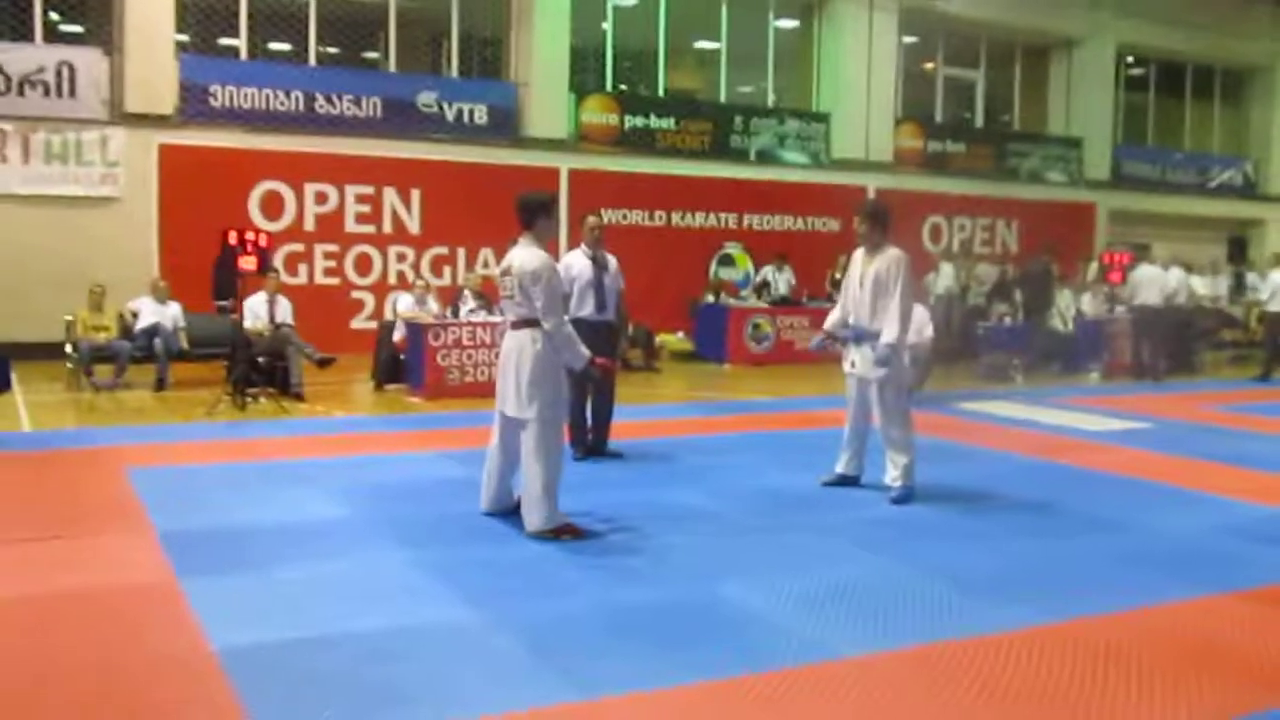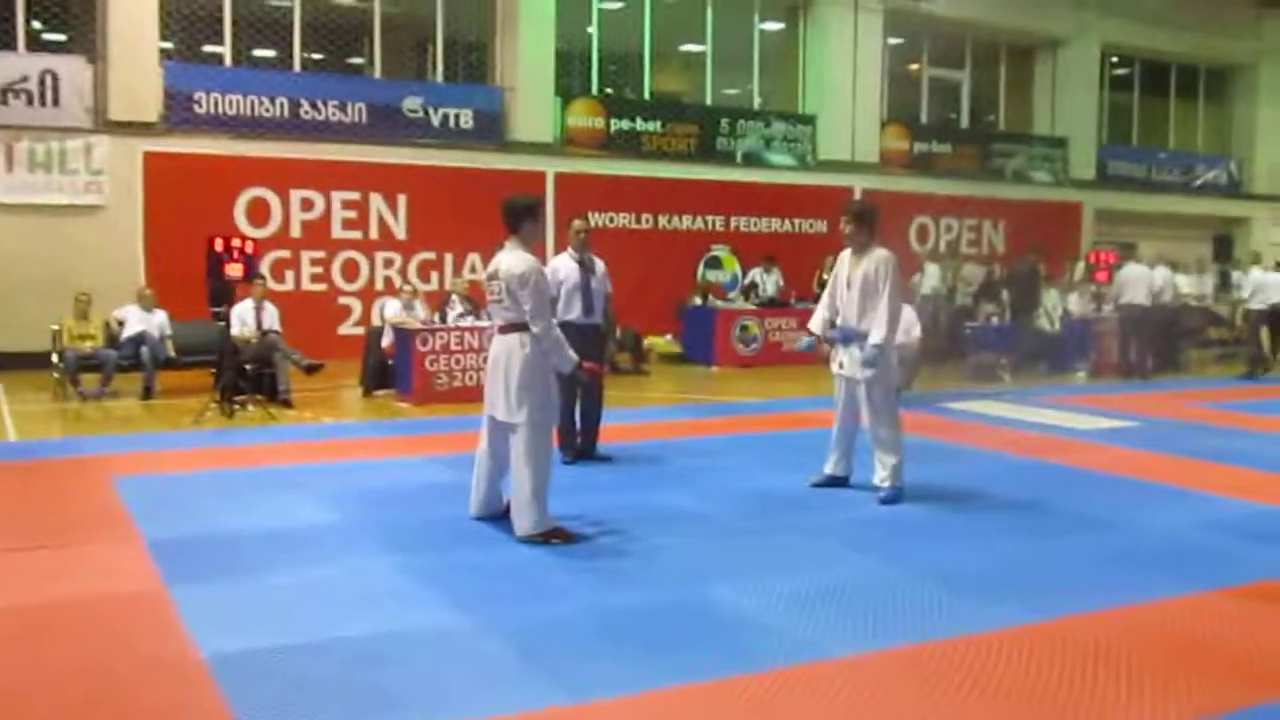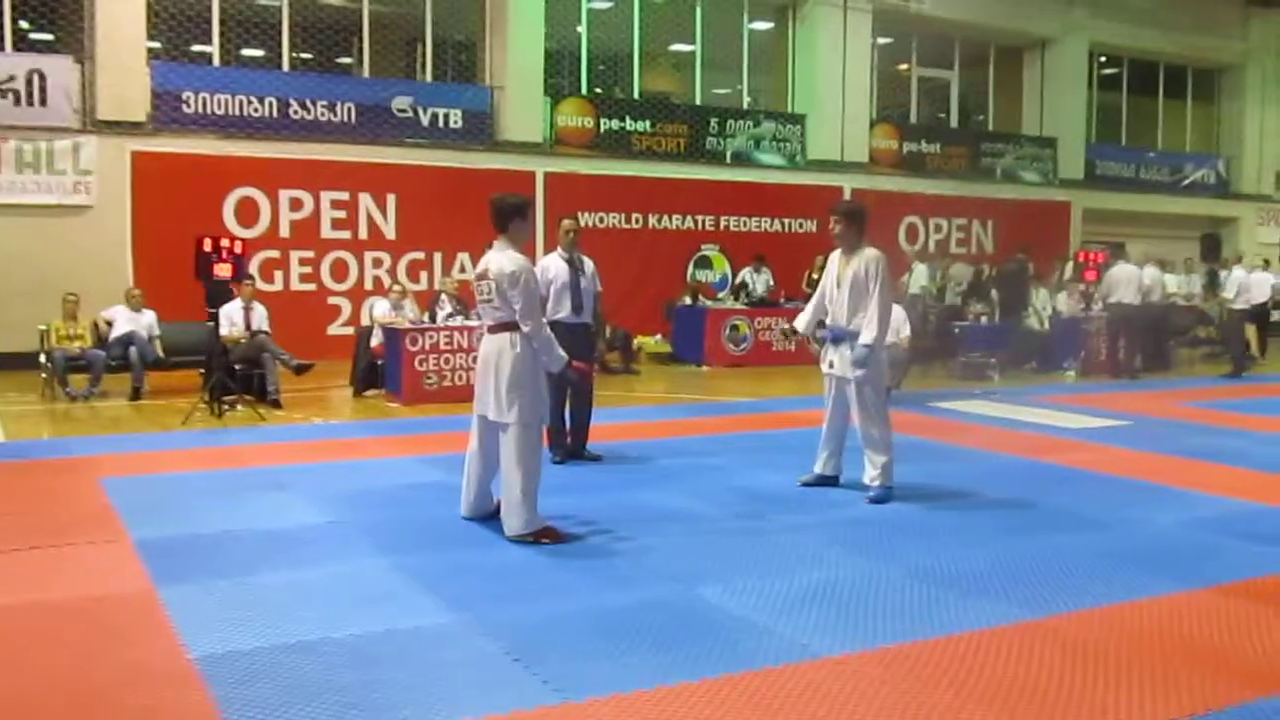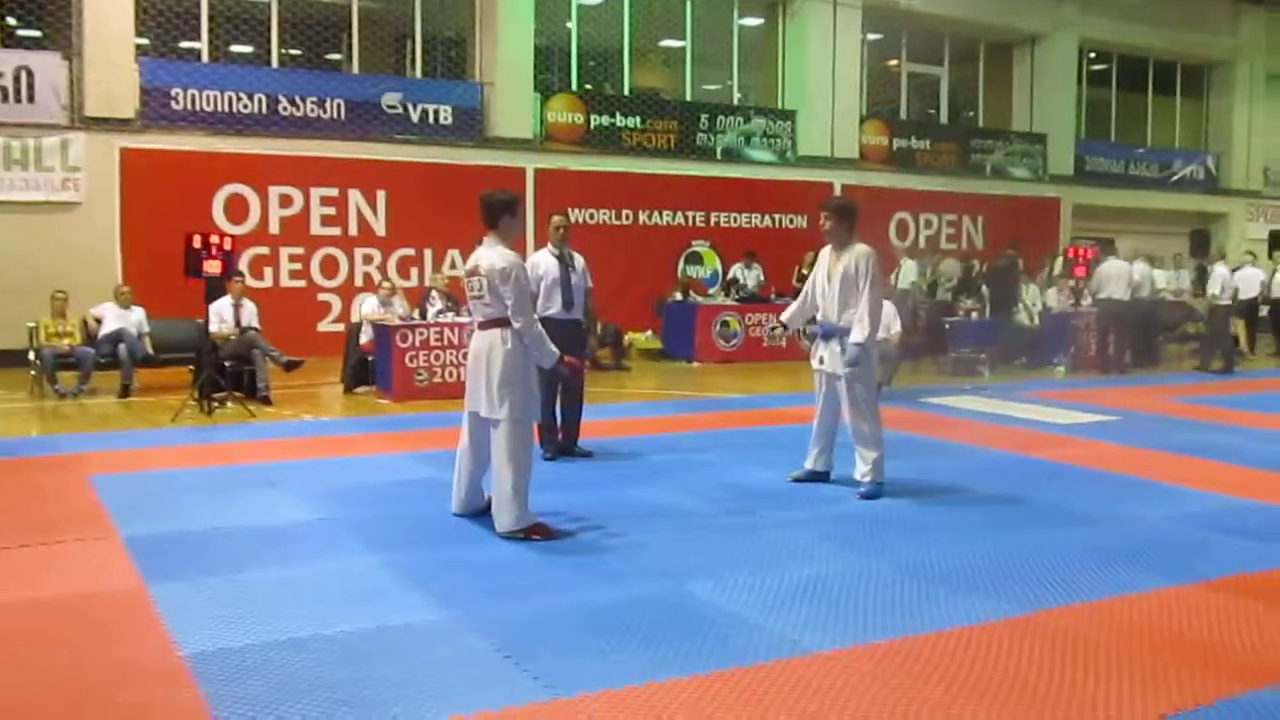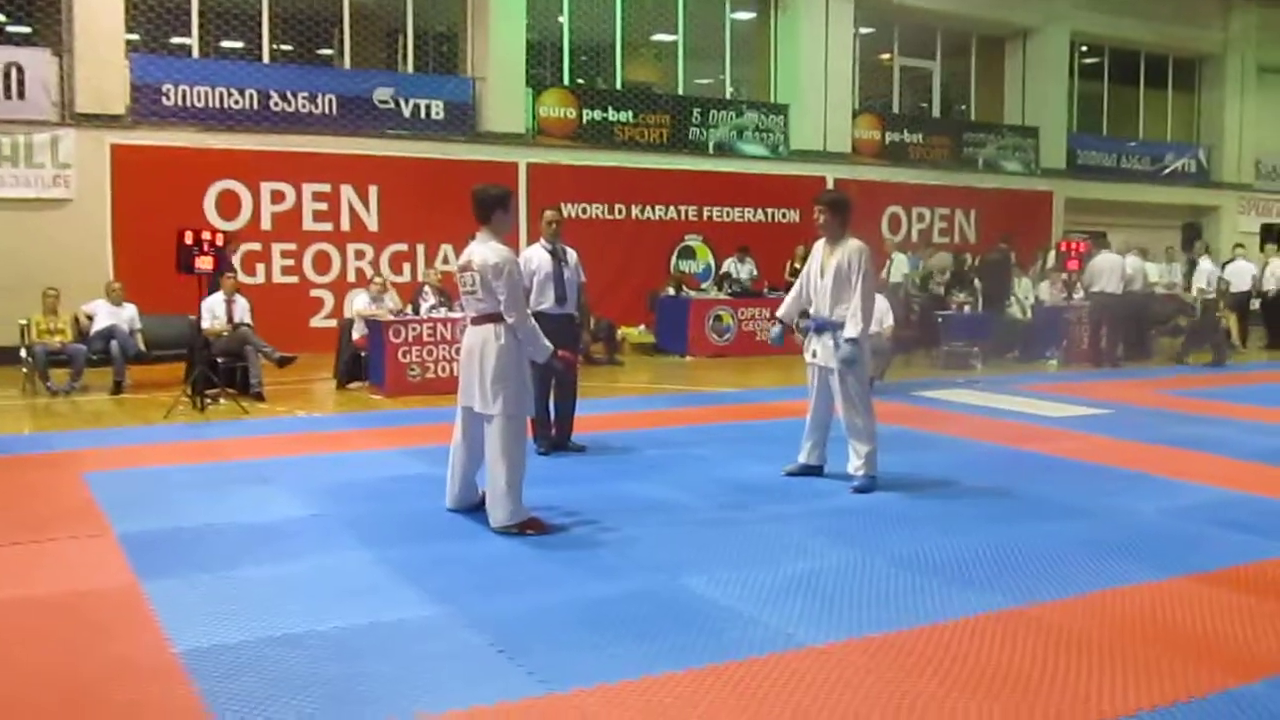
dt=0.1s
person 1, frame 1
left shoulder: (510, 259)
right shoulder: (540, 262)
right elbow: (554, 321)
right wrist: (585, 360)
left hip: (513, 345)
right hip: (537, 350)
left knee: (509, 425)
right knee: (541, 433)
left ankle: (497, 497)
right ankle: (542, 518)
person 1, frame 2
left shoulder: (497, 263)
right shoulder: (528, 266)
right elbow: (542, 324)
right wrist: (573, 364)
left hip: (501, 349)
right hip: (526, 353)
left knee: (498, 429)
right knee: (531, 436)
left ankle: (486, 501)
right ankle: (532, 522)
person 1, frame 3
left shoulder: (485, 263)
right shoulder: (517, 265)
right elbow: (533, 323)
right wrist: (563, 363)
left hip: (491, 348)
right hip: (517, 353)
left knee: (487, 429)
right knee: (520, 436)
left ankle: (477, 502)
right ankle: (522, 522)
person 1, frame 4
left shoulder: (475, 259)
right shoulder: (508, 261)
right elbow: (524, 319)
right wrist: (555, 359)
left hip: (482, 344)
right hip: (507, 349)
left knee: (477, 425)
right knee: (511, 432)
left ankle: (468, 498)
right ankle: (513, 519)
person 1, frame 5
left shoulder: (467, 254)
right shoulder: (501, 256)
right elbow: (517, 314)
right wrist: (548, 353)
left hip: (474, 340)
right hip: (500, 344)
left knee: (472, 421)
right knee: (505, 427)
left ankle: (462, 493)
right ankle: (508, 513)
person 2, frame 1
left shoulder: (896, 259)
right shoulder: (858, 256)
left elbow: (900, 306)
left wrist: (889, 344)
right wrist: (830, 330)
left hip: (882, 348)
right hip: (857, 346)
left knee: (892, 417)
right knee: (856, 413)
left ankle: (901, 480)
right ankle: (848, 469)
person 2, frame 2
left shoulder: (884, 259)
right shoulder: (844, 257)
left elbow: (889, 307)
right elbow: (831, 298)
left wrist: (877, 344)
right wrist: (815, 330)
left hip: (870, 349)
right hip: (845, 347)
left knee: (880, 417)
right knee: (844, 414)
left ankle: (890, 480)
right ankle: (837, 470)
person 2, frame 3
left shoulder: (874, 259)
right shoulder: (834, 258)
left elbow: (879, 307)
right elbow: (821, 298)
left wrist: (868, 345)
right wrist: (799, 327)
left hip: (860, 348)
right hip: (836, 347)
left knee: (870, 417)
right knee: (834, 414)
left ankle: (880, 480)
right ankle: (827, 469)
person 2, frame 4
left shoulder: (864, 255)
right shoulder: (825, 254)
left elbow: (870, 304)
right elbow: (811, 294)
left wrist: (860, 343)
right wrist: (785, 321)
left hip: (851, 345)
right hip: (826, 343)
left knee: (861, 413)
right knee: (824, 410)
left ankle: (871, 476)
right ankle: (818, 465)
person 2, frame 5
left shoulder: (857, 251)
right shoulder: (818, 248)
left elbow: (863, 299)
right elbow: (803, 287)
left wrist: (853, 340)
right wrist: (782, 319)
left hip: (842, 339)
right hip: (819, 338)
left knee: (854, 406)
right knee: (818, 404)
left ankle: (864, 470)
right ankle: (812, 459)
person 3, frame 1
left shoulder: (612, 262)
right shoulder: (570, 261)
left elbow: (620, 300)
right elbow: (562, 299)
left wrist: (621, 333)
left hip: (606, 329)
right hip: (581, 328)
left knee: (605, 388)
right knee: (578, 389)
left ankle: (599, 442)
right ankle: (579, 443)
person 3, frame 2
left shoulder: (599, 265)
right shoulder: (557, 265)
left elbow: (607, 303)
right elbow: (549, 303)
left wrist: (609, 337)
left hip: (594, 332)
right hip: (568, 332)
left knee: (593, 391)
right knee: (567, 392)
left ankle: (588, 446)
right ankle: (568, 447)
person 3, frame 3
left shoulder: (588, 264)
right shoulder: (547, 264)
left elbow: (597, 302)
right elbow: (538, 302)
left wrist: (599, 335)
left hip: (583, 331)
right hip: (558, 331)
left knee: (583, 391)
right knee: (556, 392)
left ankle: (578, 445)
right ankle: (558, 447)
person 3, frame 4
left shoulder: (579, 260)
right shoulder: (537, 260)
left elbow: (587, 298)
right elbow: (529, 298)
left wrist: (590, 332)
left hip: (574, 327)
right hip: (549, 327)
left knee: (574, 387)
right knee: (547, 388)
left ankle: (569, 441)
right ankle: (549, 443)
person 3, frame 5
left shoulder: (571, 255)
right shoulder: (529, 255)
left elbow: (580, 292)
right elbow: (522, 293)
left wrist: (583, 326)
left hip: (567, 322)
right hip: (541, 322)
left knee: (567, 382)
right knee: (540, 383)
left ankle: (563, 436)
right ankle: (543, 438)
